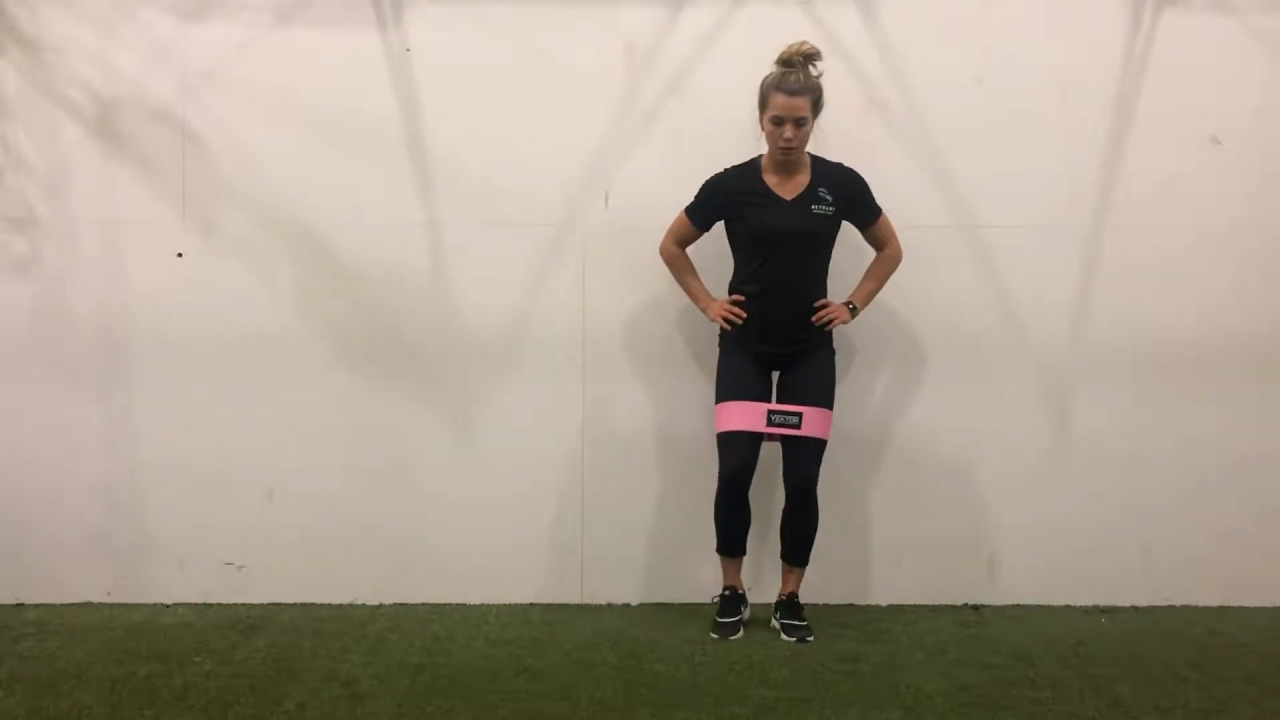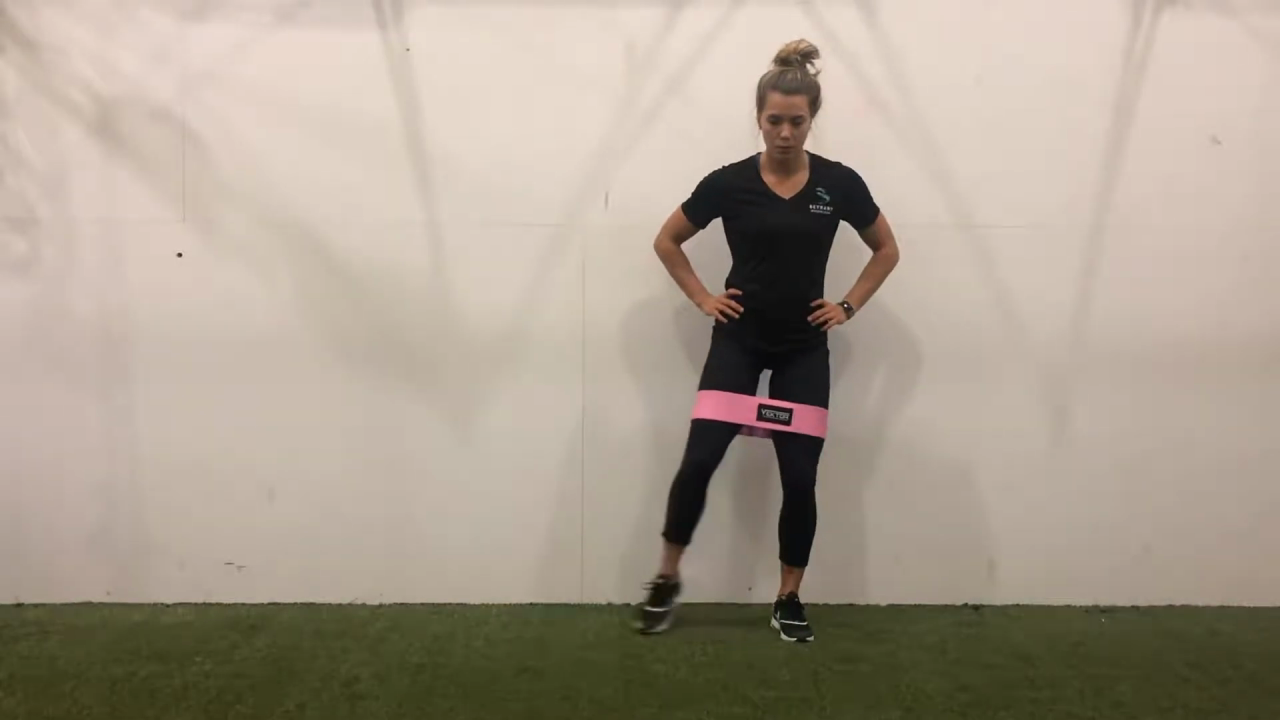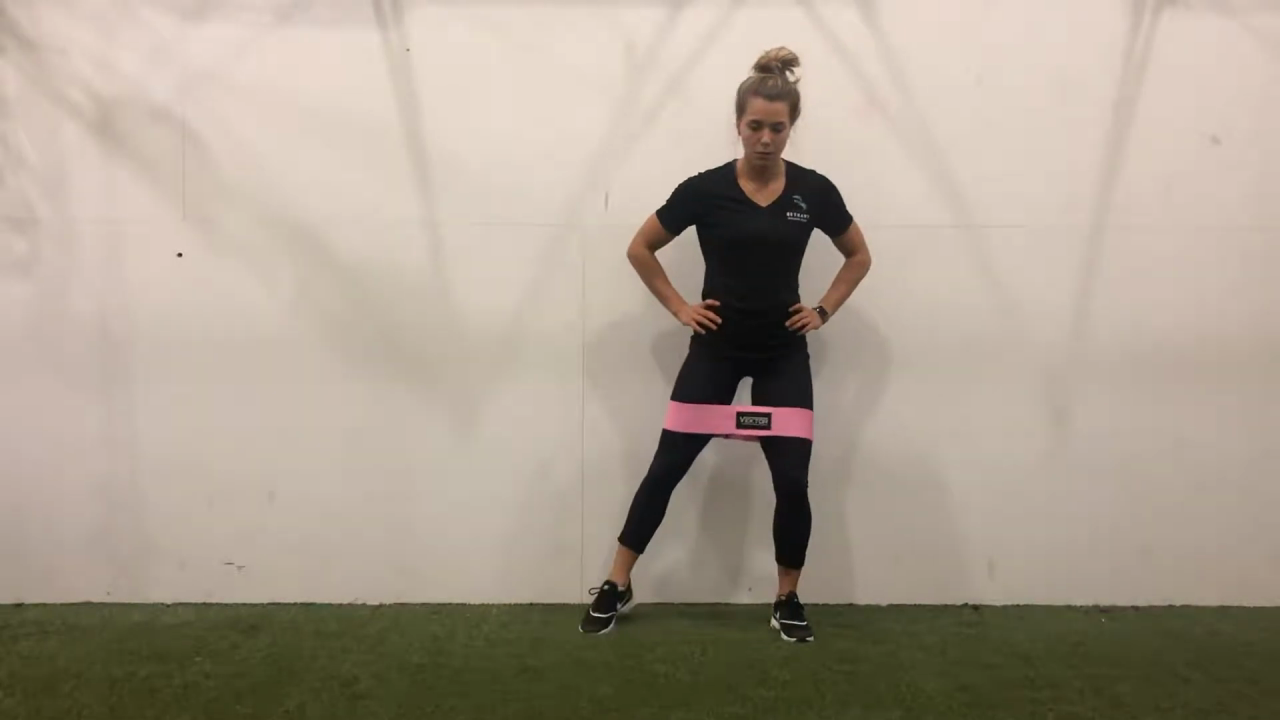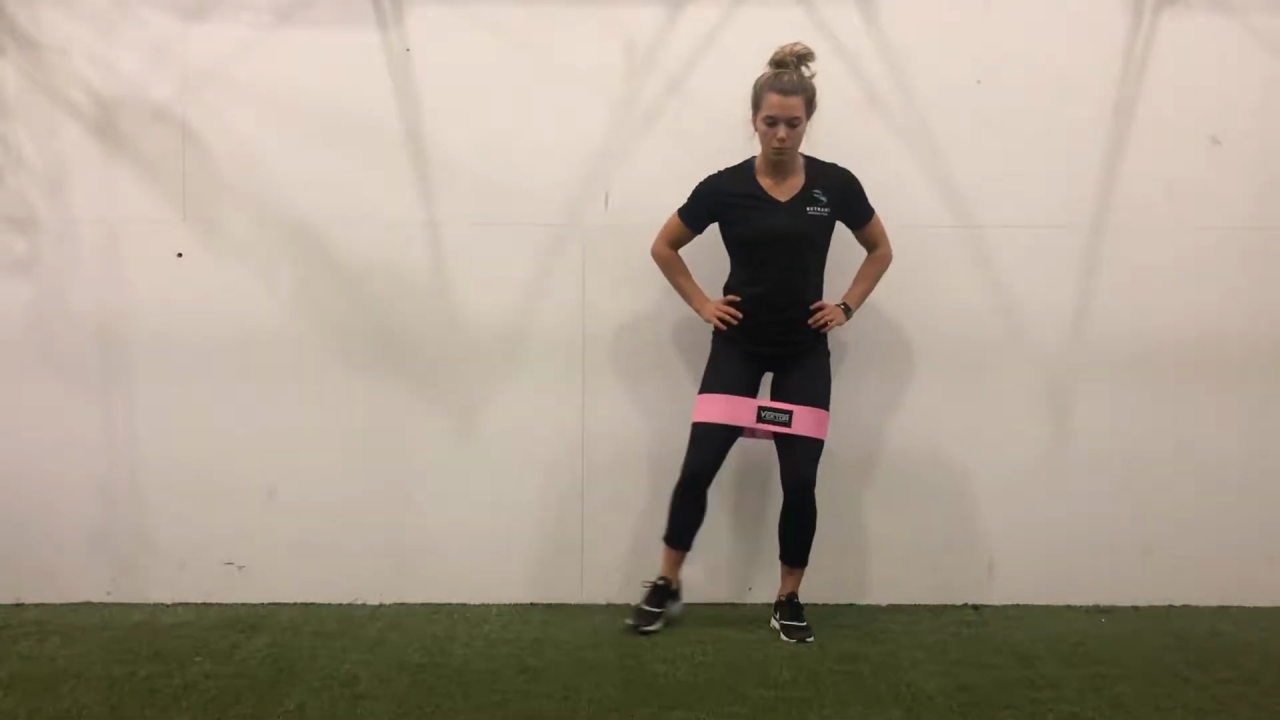
dt=0.4s
person 1, frame 1
left shoulder: (841, 183)
right shoulder: (731, 184)
left elbow: (889, 250)
right elbow: (672, 246)
left wrist: (852, 306)
right wrist: (706, 303)
left hip: (809, 351)
right hip: (745, 347)
left knee: (802, 482)
right knee: (735, 472)
left ankle: (789, 600)
right ankle: (731, 592)
person 1, frame 2
left shoulder: (839, 183)
right shoulder: (728, 183)
left elbow: (886, 250)
right elbow: (666, 241)
left wrist: (848, 304)
right wrist: (702, 297)
left hip: (804, 348)
right hip: (738, 338)
left knee: (799, 481)
right knee: (698, 461)
left ankle: (788, 601)
right ankle: (666, 579)
person 1, frame 3
left shoulder: (814, 191)
right shoulder: (704, 189)
left elbow: (858, 257)
right elbow: (640, 249)
left wrist: (823, 311)
right wrist: (678, 306)
left hip: (783, 355)
right hip: (715, 350)
left knee: (793, 484)
right knee: (667, 469)
left ankle: (788, 600)
right ankle: (616, 586)
person 1, frame 4
left shoulder: (835, 183)
right shoulder: (724, 186)
left elbow: (880, 250)
right elbow: (664, 247)
left wrist: (847, 306)
right wrist: (701, 304)
left hip: (804, 351)
right hip: (737, 347)
left knee: (799, 484)
right knee: (699, 467)
left ankle: (788, 601)
right ankle: (665, 583)
